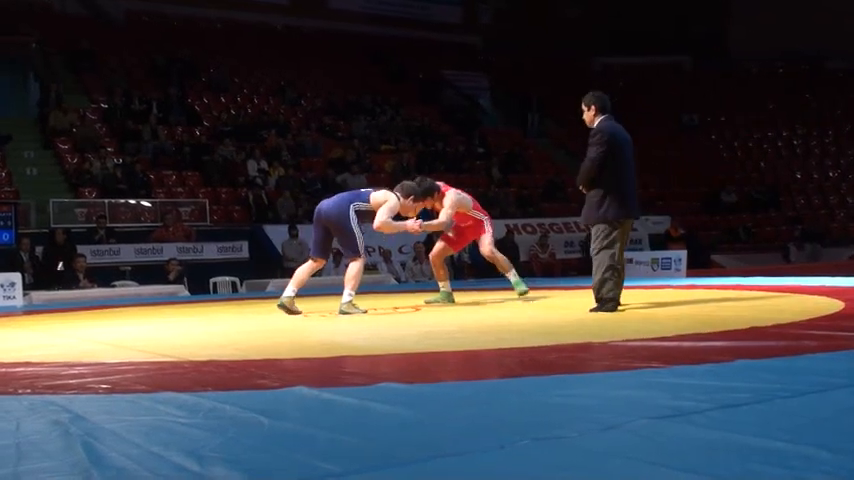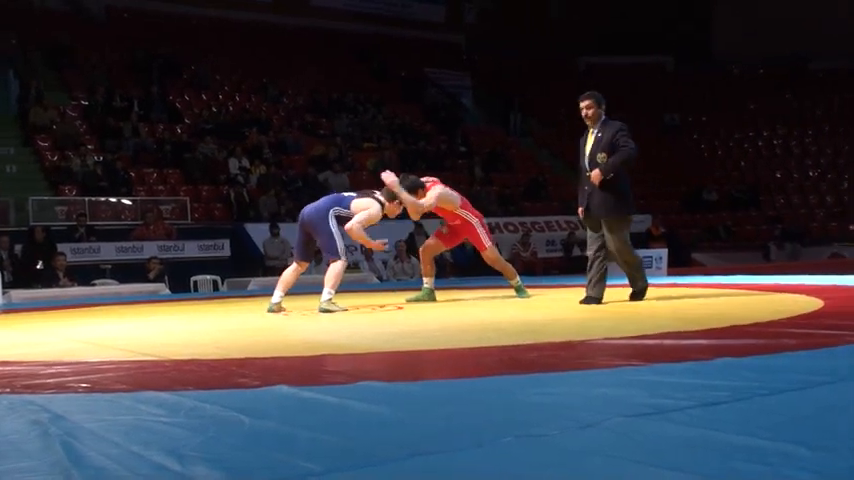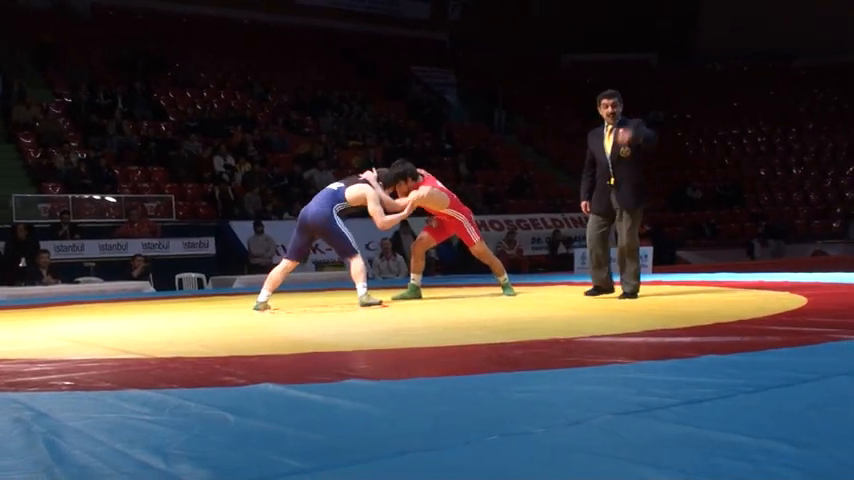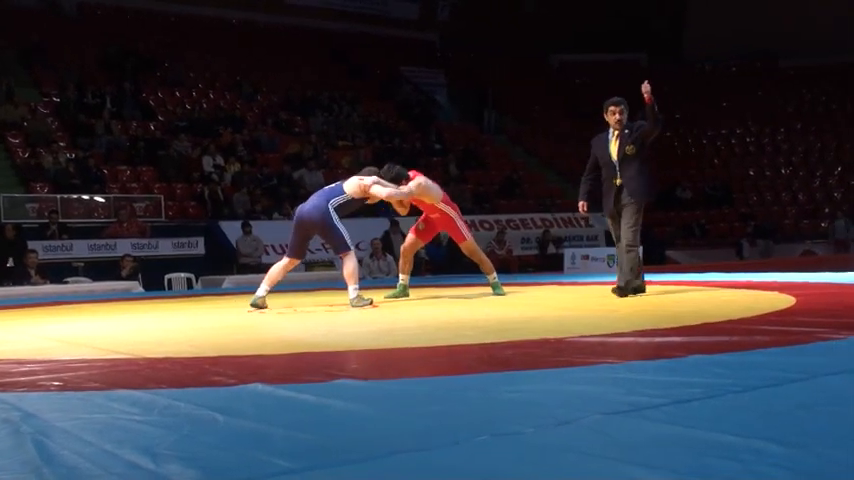
dt=0.4s
person 1, frame 1
left shoulder: (601, 131)
right shoulder: (621, 132)
left elbow: (592, 164)
left wrist: (583, 183)
left hip: (607, 201)
right hip: (625, 202)
left knee: (603, 250)
right knee: (616, 251)
left ankle: (607, 297)
right ankle: (611, 296)
person 1, frame 2
left shoulder: (616, 129)
right shoulder: (585, 138)
left elbow: (630, 152)
left wrist: (603, 171)
right wrist: (582, 202)
left hip: (612, 199)
right hip: (594, 202)
left knee: (618, 246)
right knee: (595, 249)
left ankle: (639, 284)
right ankle: (594, 293)
person 1, frame 3
left shoulder: (634, 126)
right shoulder: (594, 135)
left elbow: (650, 138)
right elbow: (589, 170)
left wrist: (632, 137)
right wrist: (585, 196)
left hip: (628, 194)
right hip: (602, 197)
left knee: (627, 243)
right knee: (595, 238)
left ankle: (630, 287)
right ankle: (603, 282)
person 1, frame 4
left shoulder: (638, 131)
right shoulder: (598, 141)
left elbow: (654, 125)
right elbow: (591, 173)
left wrist: (648, 99)
right wrist: (583, 197)
left hip: (633, 194)
right hip: (611, 198)
left knee: (629, 240)
right knee: (622, 242)
left ankle: (625, 284)
right ankle: (636, 283)
person 2, frame 1
left shoulder: (385, 195)
right shoulder: (395, 201)
right elbow: (379, 224)
right wrist: (405, 226)
left hip: (323, 208)
right hip: (341, 210)
left knee: (317, 261)
right knee: (357, 258)
left ankle: (287, 297)
right ankle: (346, 303)
person 2, frame 2
left shoulder: (375, 196)
right shoulder: (376, 208)
right elbow: (350, 227)
right wrist: (371, 244)
left hip: (307, 212)
right hip: (322, 215)
left knee: (299, 264)
right knee: (339, 260)
left ankle: (275, 303)
right ankle: (325, 301)
person 2, frame 3
left shoulder: (354, 180)
right shoulder: (369, 191)
right elbow: (382, 223)
right wrist: (405, 213)
left hip: (306, 214)
right hip: (324, 217)
left knee: (288, 263)
right knee: (354, 256)
left ankle: (261, 301)
right ankle: (363, 296)
person 2, frame 4
left shoulder: (346, 186)
right shoulder: (361, 183)
left elbow: (374, 197)
right elbow: (386, 194)
right wrist: (404, 194)
left hip: (303, 212)
right hip: (322, 213)
left knee: (289, 260)
right knee: (347, 253)
left ankle: (260, 296)
right ankle: (355, 297)
person 3, frame 1
left shoulder: (450, 198)
right shoulder: (434, 188)
left elbow: (443, 223)
left wrist: (422, 225)
left hip: (480, 222)
right hip: (461, 227)
left knee: (488, 252)
right knee: (434, 256)
left ankle: (517, 281)
right ankle: (446, 294)
person 3, frame 2
left shoulder: (437, 192)
right shoulder: (424, 183)
left elbow: (418, 206)
right elbow: (415, 215)
left wrist: (396, 187)
left hip: (472, 223)
right hip: (455, 225)
left knee: (495, 261)
right knee: (425, 251)
left ankle: (519, 287)
right ankle: (428, 292)
person 3, frame 3
left shoulder: (424, 192)
right shoulder: (419, 176)
left elbow: (392, 205)
left wrist: (374, 185)
left hip: (461, 219)
right hip: (444, 219)
left knee: (484, 255)
right knee: (417, 247)
left ankle: (506, 285)
right ankle: (414, 289)
person 3, frame 4
left shoulder: (418, 184)
right shoulder: (404, 178)
right elbow: (403, 210)
right wrist: (392, 198)
left hip: (449, 214)
right hip: (431, 216)
left knee: (472, 251)
right knee: (406, 249)
left ankle: (496, 284)
right ankle: (402, 288)
